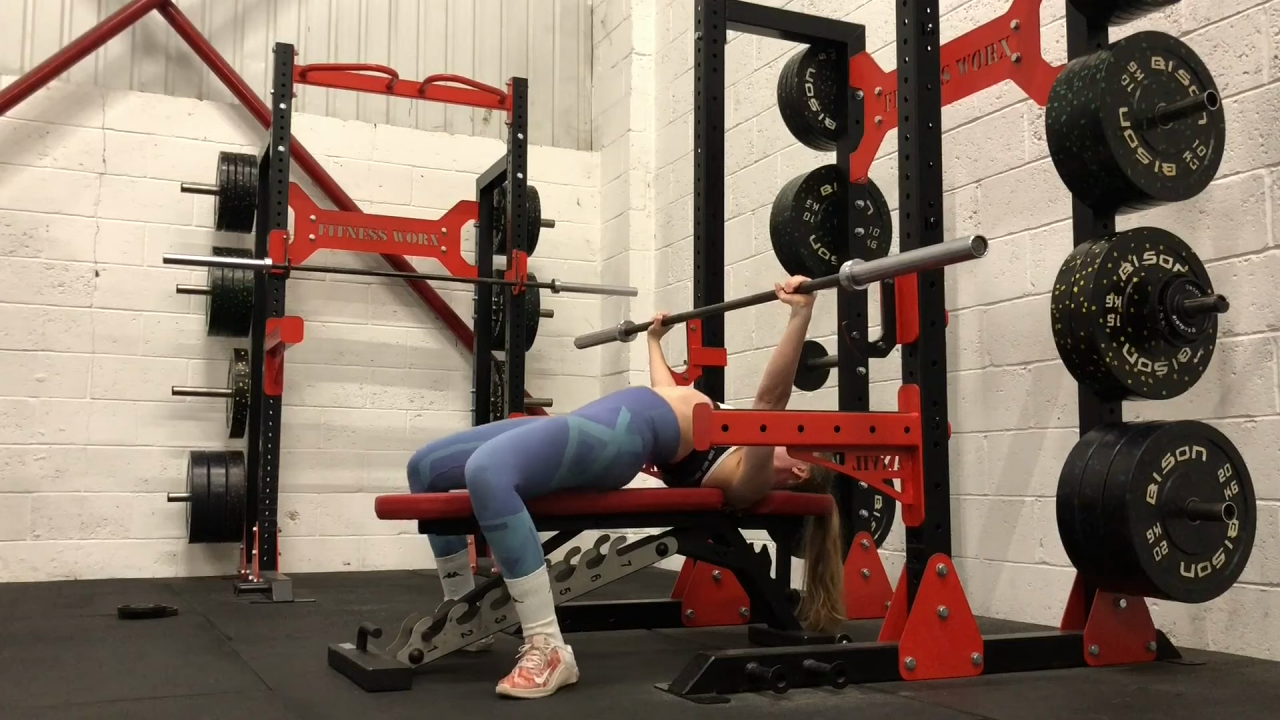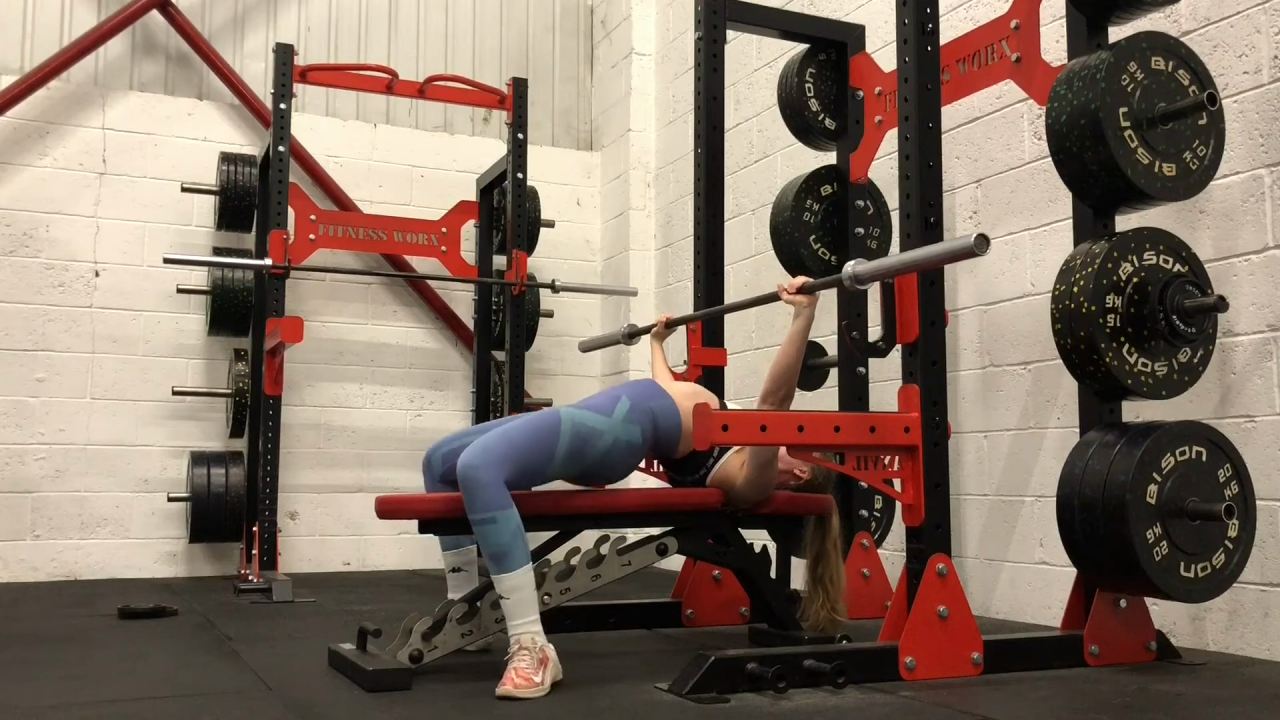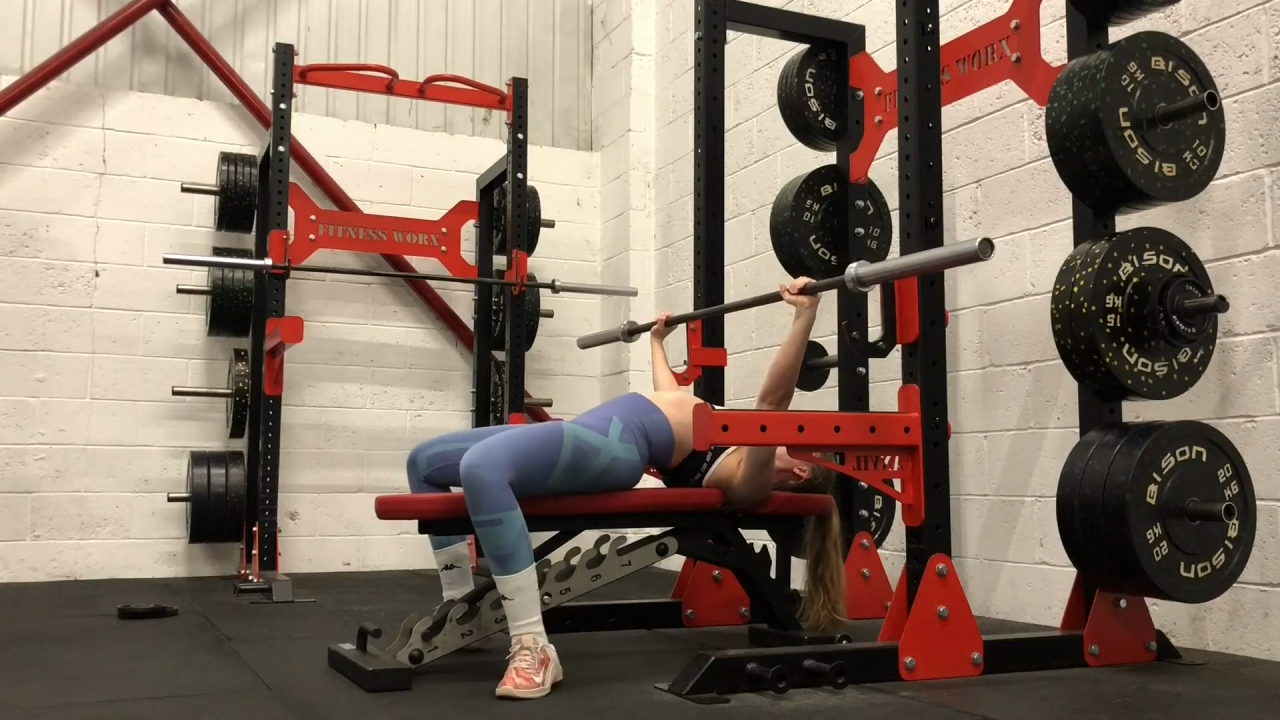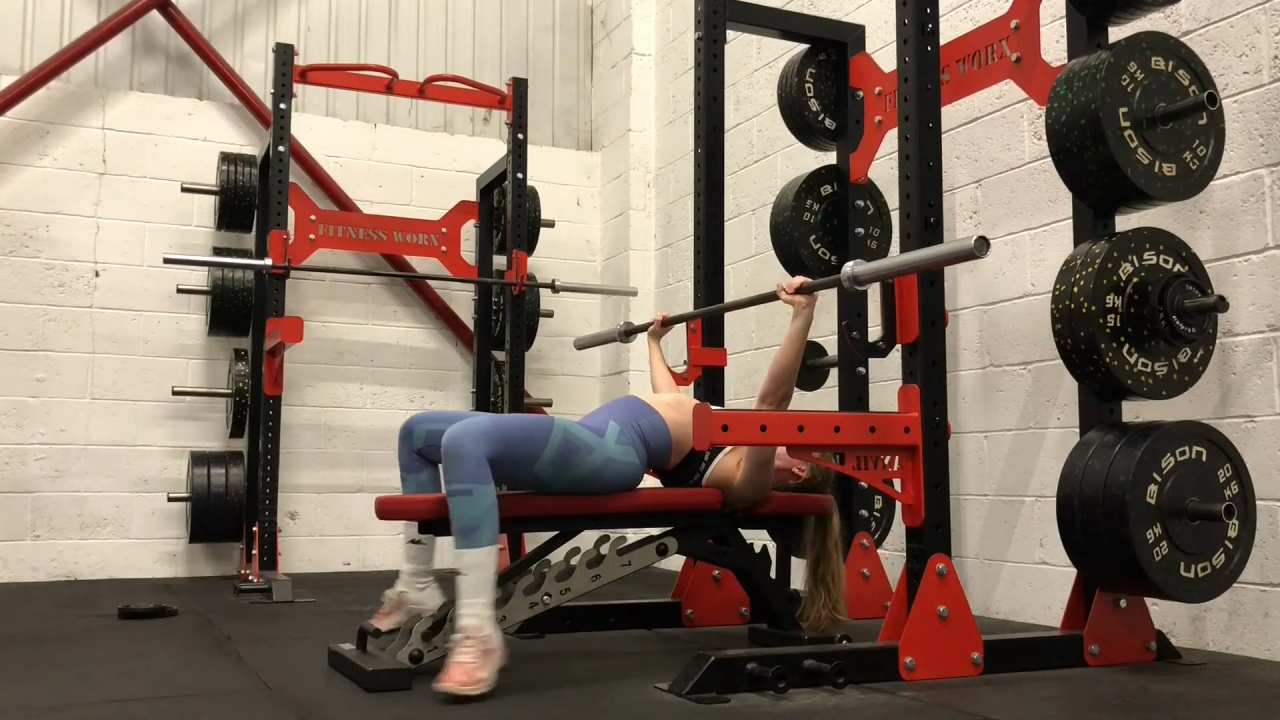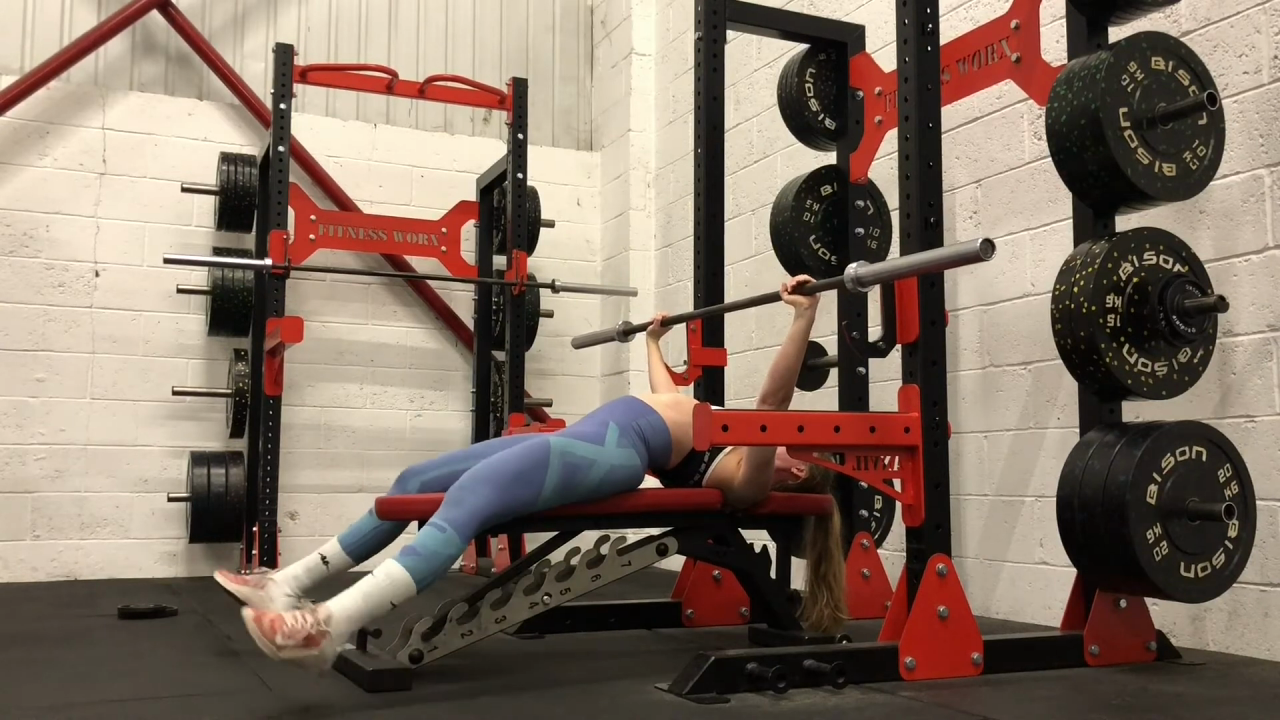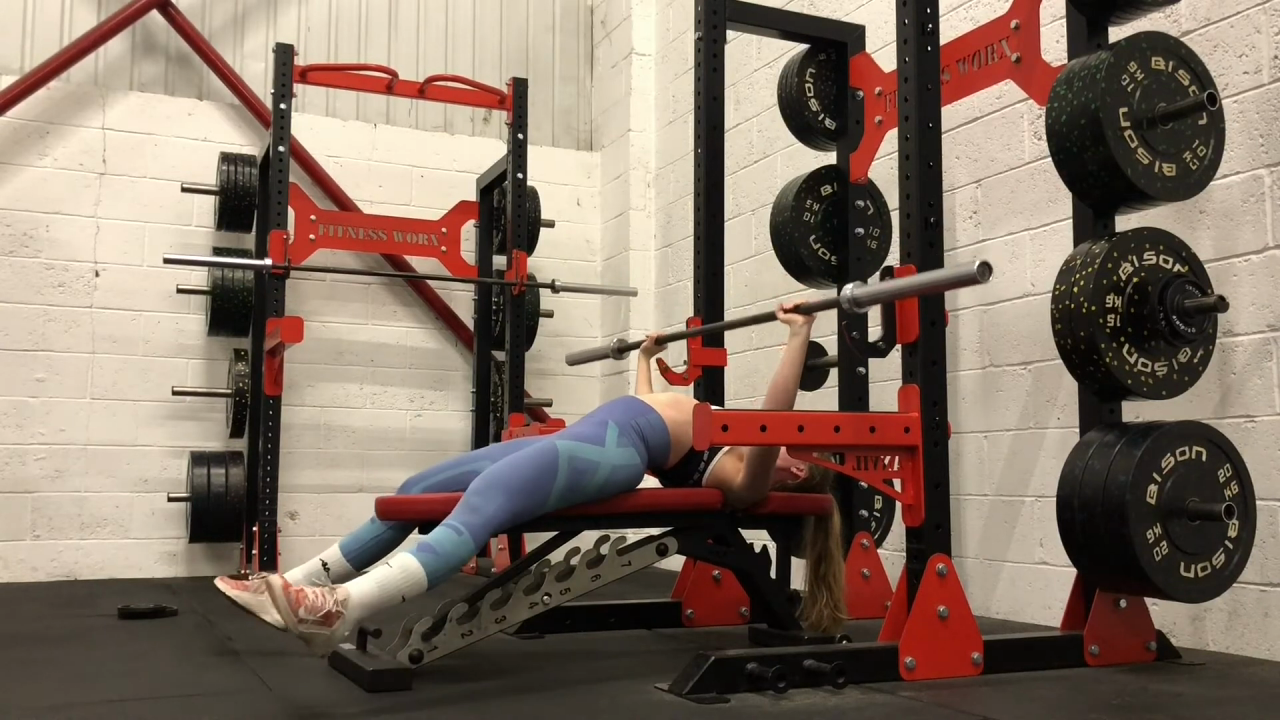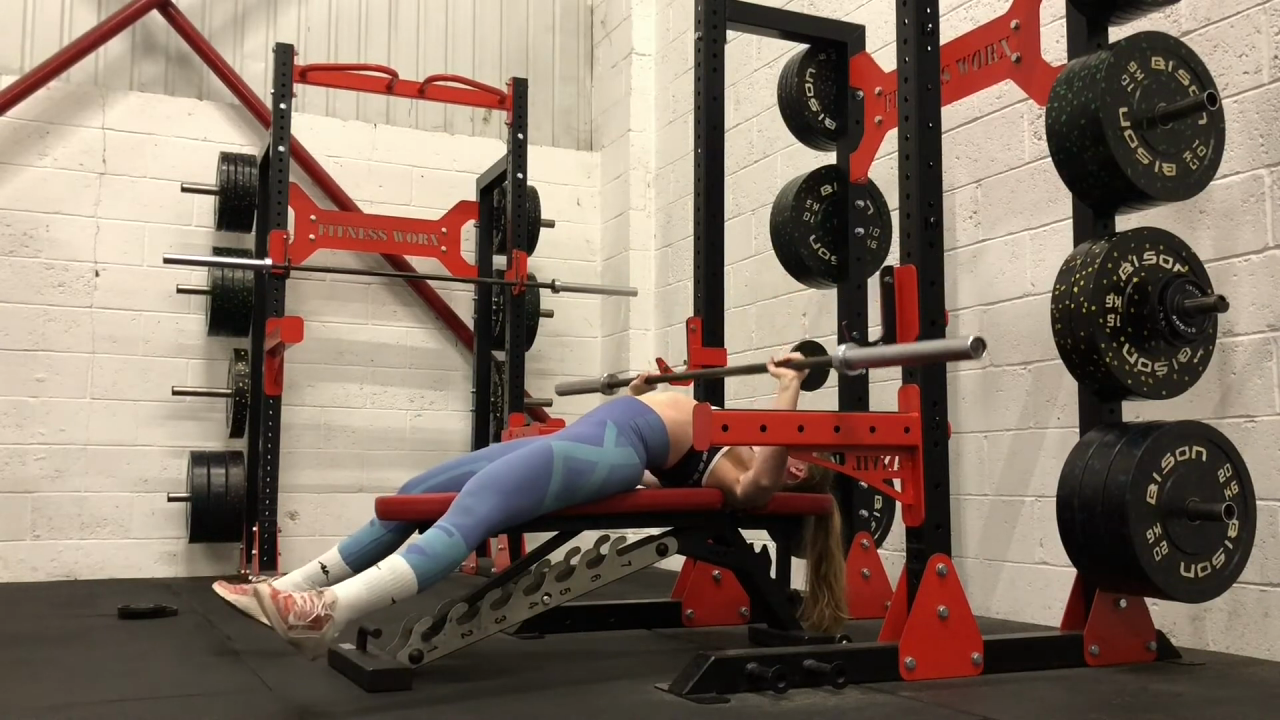
dt=0.4s
person 1, frame 1
left shoulder: (751, 479)
right shoulder: (722, 453)
left elbow: (770, 399)
right elbow: (664, 389)
left wrist: (800, 315)
right wrist: (654, 340)
left knee: (487, 473)
right knee: (427, 467)
left ankle: (547, 648)
person 1, frame 2
left shoulder: (754, 478)
right shoulder: (725, 451)
left elbow: (774, 399)
right elbow: (669, 392)
left wrist: (803, 316)
right wrist: (657, 343)
left knee: (477, 467)
right knee: (440, 463)
left ankle: (532, 649)
person 1, frame 3
left shoulder: (751, 478)
right shoulder: (725, 452)
left elbow: (773, 399)
right elbow: (669, 398)
left wrist: (805, 316)
right wrist: (657, 341)
left knee: (482, 467)
right knee: (425, 461)
left ankle: (533, 647)
person 1, frame 4
left shoulder: (752, 477)
right shoulder: (733, 447)
left elbow: (773, 401)
right elbow: (664, 393)
left wrist: (801, 317)
right wrist: (653, 341)
left knee: (462, 441)
right knee: (420, 432)
left ankle: (478, 630)
right ankle: (417, 585)
person 1, frame 5
left shoulder: (752, 480)
right shoulder: (729, 448)
left elbow: (774, 401)
right elbow: (665, 400)
left wrist: (804, 318)
right wrist: (654, 343)
left knee: (465, 503)
right knee: (415, 483)
left ankle: (325, 625)
right ankle: (287, 583)
person 1, frame 6
left shoulder: (746, 483)
right shoulder: (721, 456)
left elbow: (773, 421)
right elbow: (653, 411)
left wrist: (798, 336)
right wrist: (646, 359)
left knee: (476, 510)
right knee: (417, 493)
left ankle: (336, 610)
right ankle: (287, 587)
person 1, frame 7
left shoulder: (743, 484)
right shoulder: (716, 461)
left elbow: (764, 476)
left wrist: (789, 389)
right wrist: (638, 393)
left knee: (468, 514)
right knee: (415, 496)
left ankle: (326, 612)
right ankle: (290, 587)
